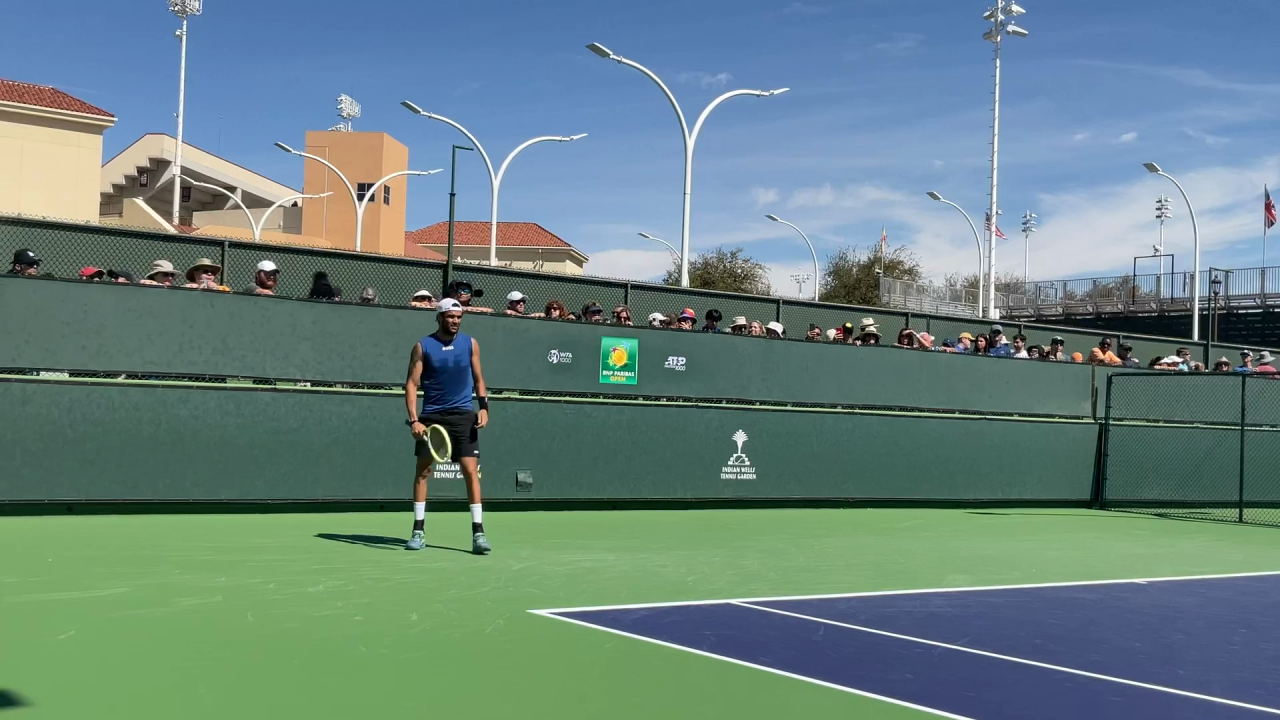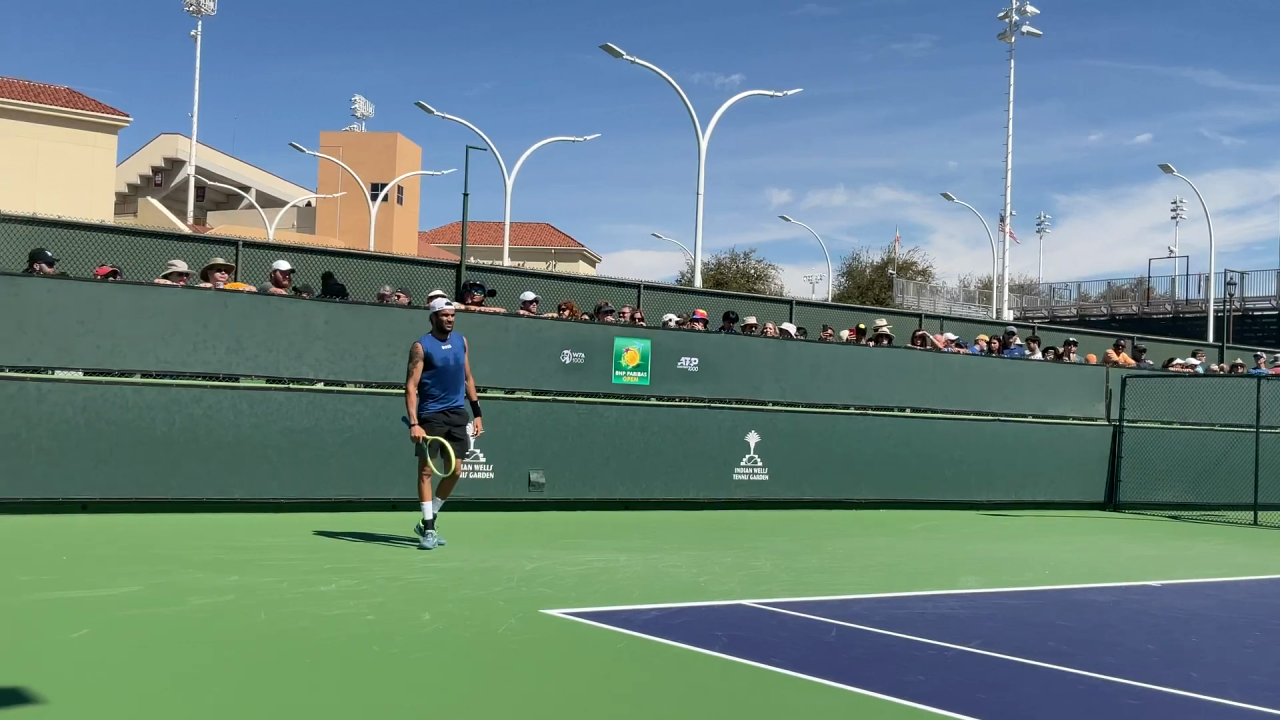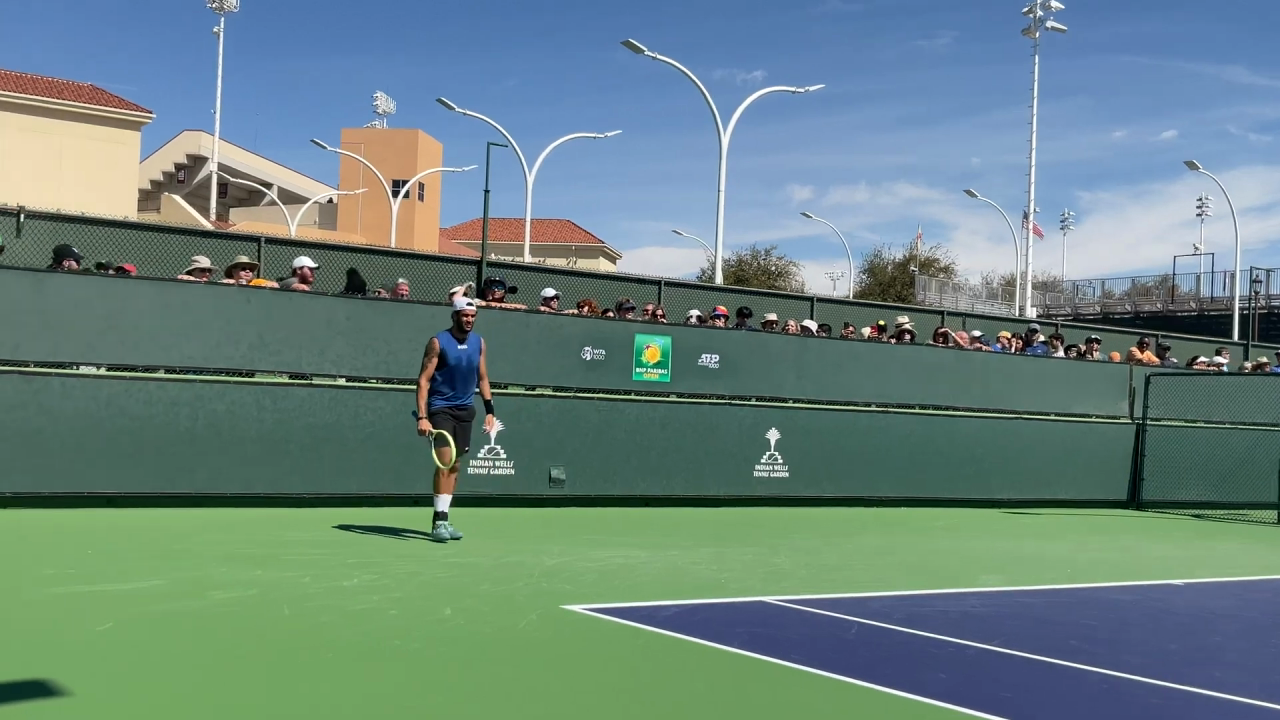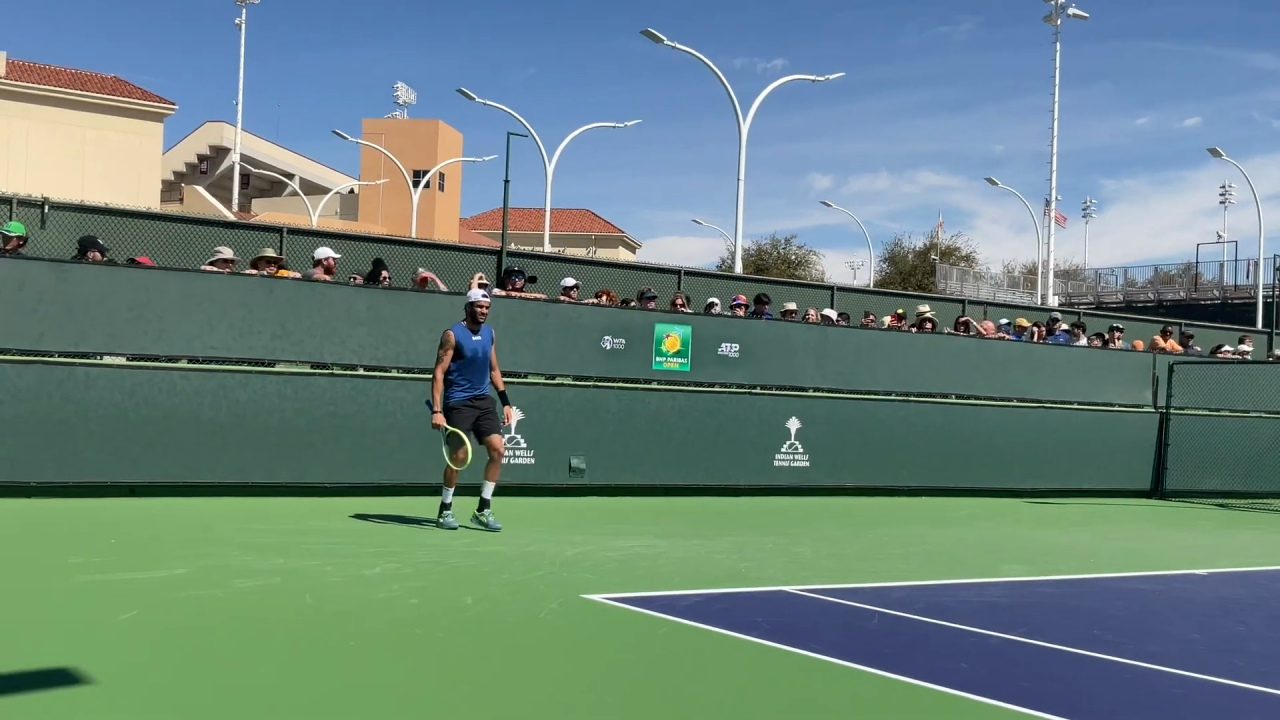
dt=0.4s
person 1, frame 1
left shoulder: (470, 344)
right shoulder: (423, 346)
left elbow: (479, 380)
right elbow: (411, 384)
left wrist: (483, 406)
right wrist: (414, 420)
left hip: (463, 416)
right hip: (431, 416)
left knee: (471, 470)
right knee: (422, 472)
left ankle: (478, 533)
right ankle: (418, 531)
person 1, frame 2
left shoulder: (461, 341)
right shoulder: (421, 346)
left elbow: (468, 378)
right elbow: (411, 387)
left wrist: (477, 412)
right wrist: (413, 423)
left hip: (458, 414)
right hip: (431, 416)
left knee: (454, 472)
right knee: (426, 471)
left ankle: (428, 522)
right ankle: (430, 529)
person 1, frame 3
left shoulder: (478, 342)
right shoulder: (438, 342)
left elbow: (482, 378)
right elbow: (423, 380)
left wrist: (489, 409)
right wrist: (422, 416)
left hip: (465, 411)
right hip: (440, 409)
left knee: (454, 466)
right knee: (444, 463)
left ankle: (442, 521)
right ankle: (440, 521)
person 1, frame 4
left shoulder: (489, 333)
right shoulder: (452, 335)
right elbow: (438, 373)
left wrist: (505, 401)
right wrist: (436, 410)
left hip: (484, 401)
right hip: (458, 403)
left knee: (497, 450)
right knee: (458, 457)
left ankle: (484, 509)
right ankle: (445, 511)
